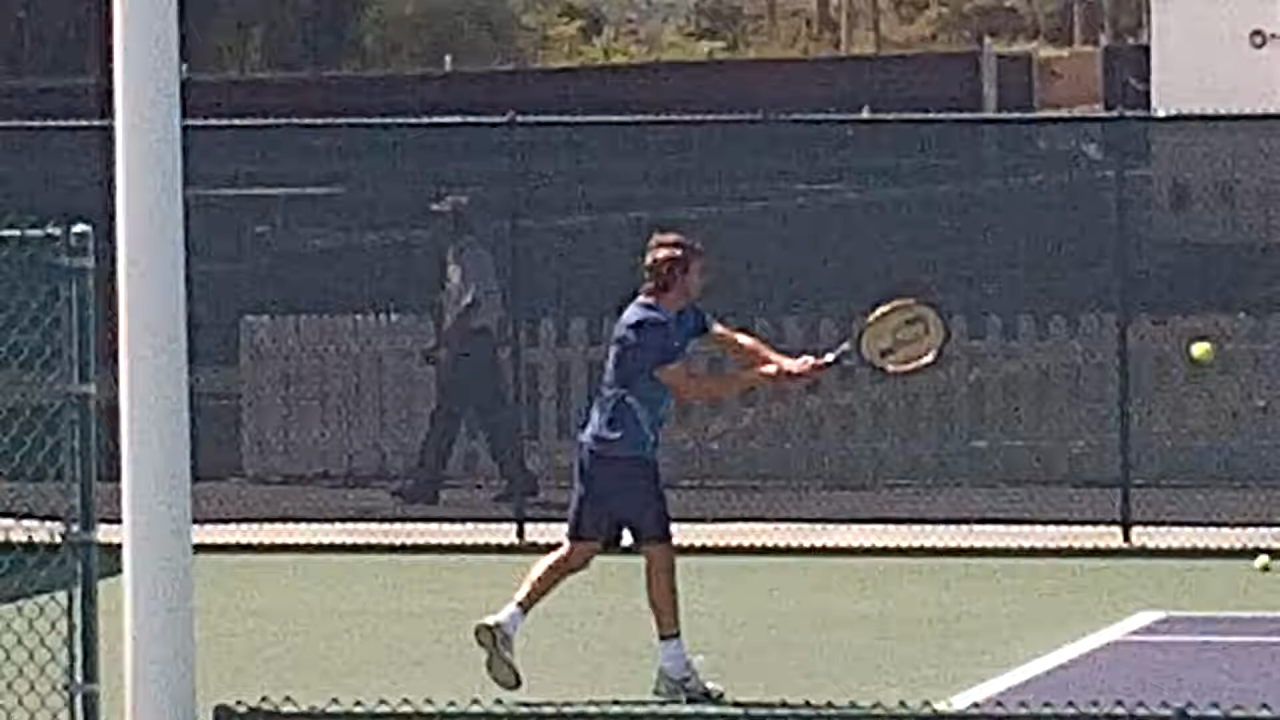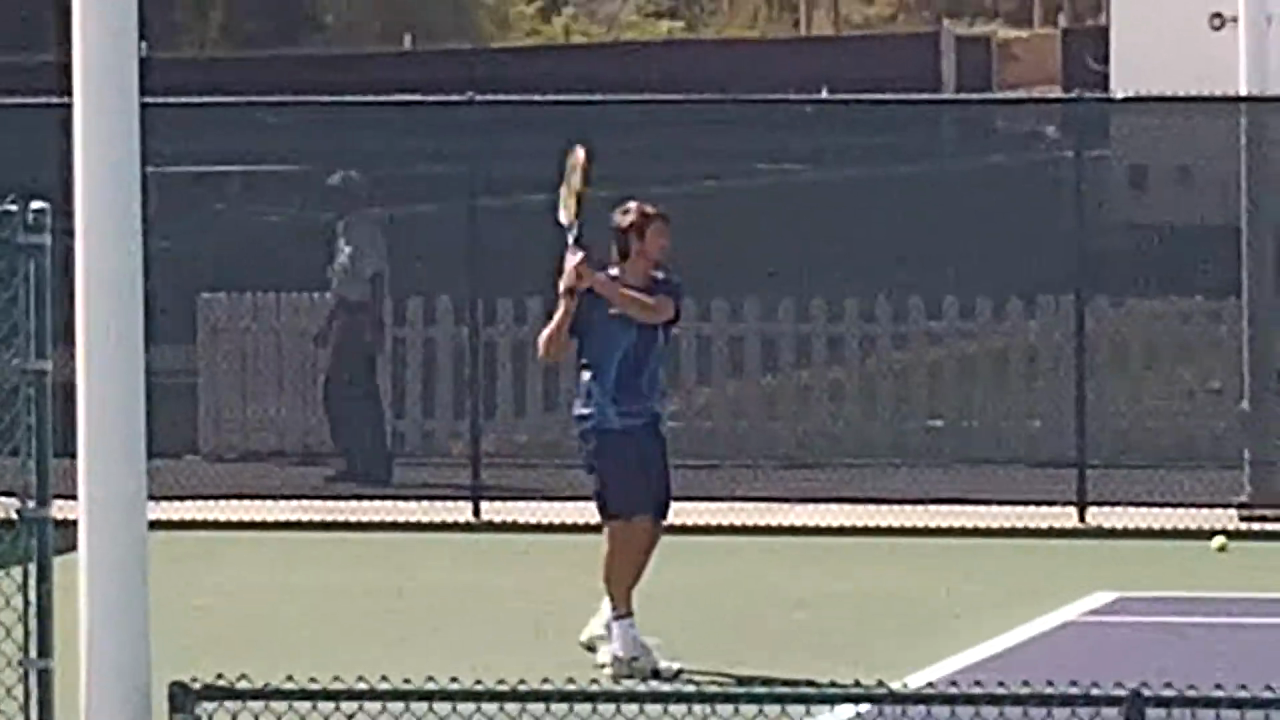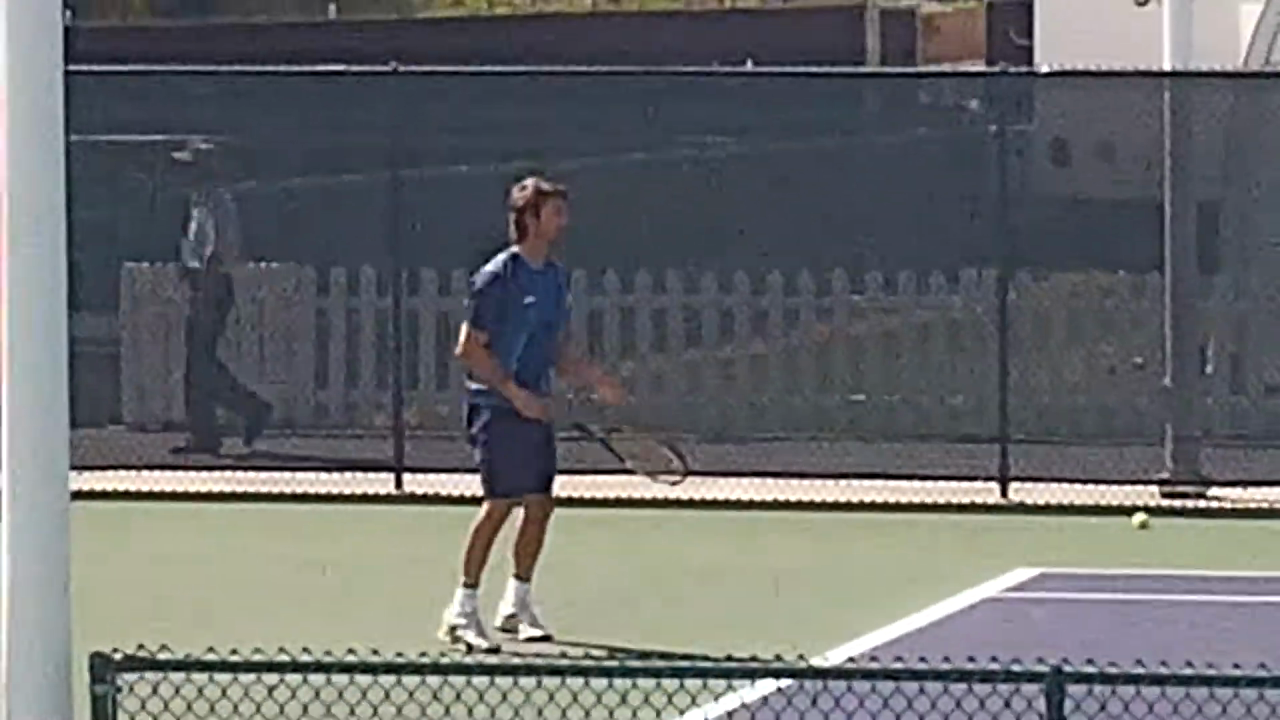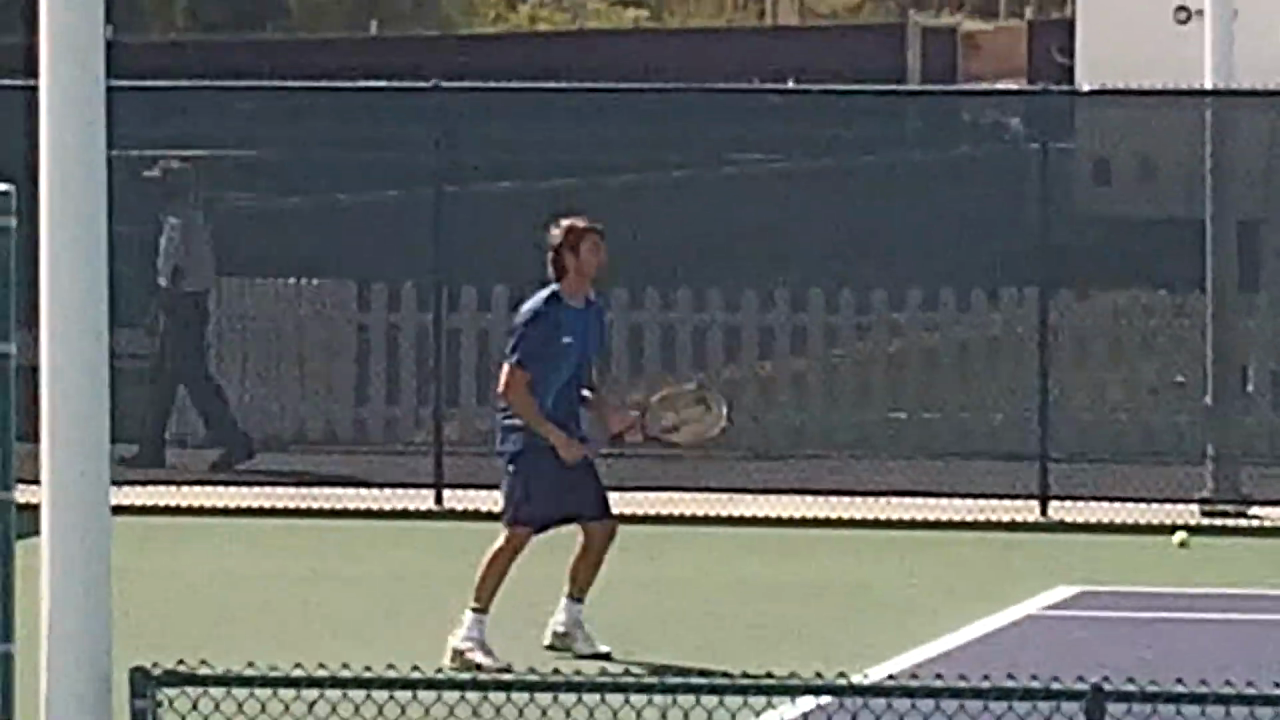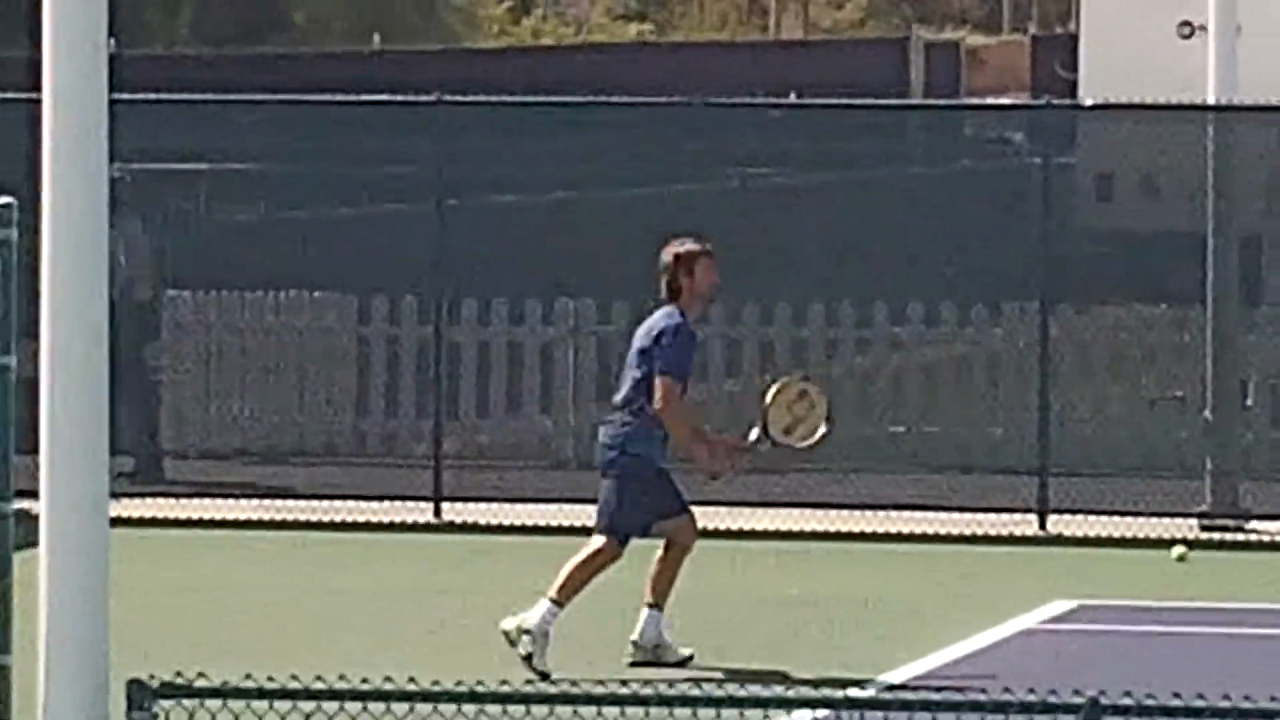
dt=0.5s
person 1, frame 1
left shoulder: (681, 315)
right shoulder: (644, 325)
left elbow: (731, 339)
right elbow: (692, 389)
left wrist: (786, 362)
right wrist: (764, 376)
left hip: (608, 449)
right hip: (618, 451)
left knee: (581, 548)
right knee: (659, 552)
left ankle: (508, 620)
right ankle: (674, 668)
person 1, frame 2
left shoulder: (665, 289)
right shoulder: (589, 294)
left elbow: (653, 313)
right elbow: (549, 352)
left wrist: (596, 280)
right wrist: (566, 299)
left hip: (644, 424)
right hip: (604, 424)
left knee: (648, 528)
right knee: (621, 528)
left ankle: (605, 626)
right ankle: (625, 646)
person 1, frame 3
left shoulder: (555, 276)
right shoulder: (498, 276)
right elbow: (469, 349)
left wrist: (594, 380)
right wrist: (515, 394)
left hip: (531, 408)
right hip: (496, 408)
left knee: (539, 505)
right knee: (499, 503)
left ankle: (516, 604)
right ankle: (461, 610)
person 1, frame 4
left shoulder: (593, 312)
right shoulder: (539, 314)
right elbow: (511, 386)
left wrist: (605, 410)
right wrist: (555, 437)
left hip: (567, 440)
right hip: (530, 438)
left knee: (601, 528)
right knee: (519, 533)
left ankle: (568, 623)
right ankle: (468, 635)
person 1, frame 5
left shoulder: (671, 326)
right shoulder: (674, 329)
right elbow: (665, 404)
left wrist: (712, 445)
right wrist: (705, 455)
left hip: (640, 452)
right hip: (632, 450)
left knee: (683, 530)
right knee: (609, 542)
left ankle: (648, 637)
right ankle: (532, 623)
person 2, frame 1
left shoulder: (473, 256)
right shoulder: (457, 254)
left elbow: (472, 306)
left wrist: (443, 340)
right wrist: (443, 341)
left hip: (472, 343)
right hip: (464, 343)
left knee: (447, 415)
right knee: (494, 415)
person 2, frame 2
left shoulder: (364, 229)
right shoulder: (348, 229)
left elbow: (377, 278)
left wrist: (373, 325)
right wrist: (329, 323)
left hip: (359, 318)
right hip: (349, 316)
left knee: (349, 392)
right knee: (349, 391)
right ankle: (361, 463)
person 2, frame 3
left shoulder: (212, 203)
right shoulder: (203, 201)
left elbow: (216, 257)
left wrist: (202, 300)
left hip: (210, 290)
right hip: (206, 290)
left knee: (200, 361)
right knee: (201, 361)
person 2, frame 4
left shoulder: (181, 220)
right shoulder: (180, 217)
left elbow: (178, 272)
left wrist: (160, 308)
left hip: (182, 304)
right hip: (185, 306)
left knee: (195, 379)
right knee: (164, 378)
left ankle: (235, 444)
right ankle: (151, 452)
person 2, frame 5
left shoulder: (124, 231)
right shoulder: (135, 229)
left elbow: (128, 283)
left hip: (129, 317)
right hip: (144, 315)
left knee: (132, 391)
right knee: (139, 391)
right ankle: (147, 461)
